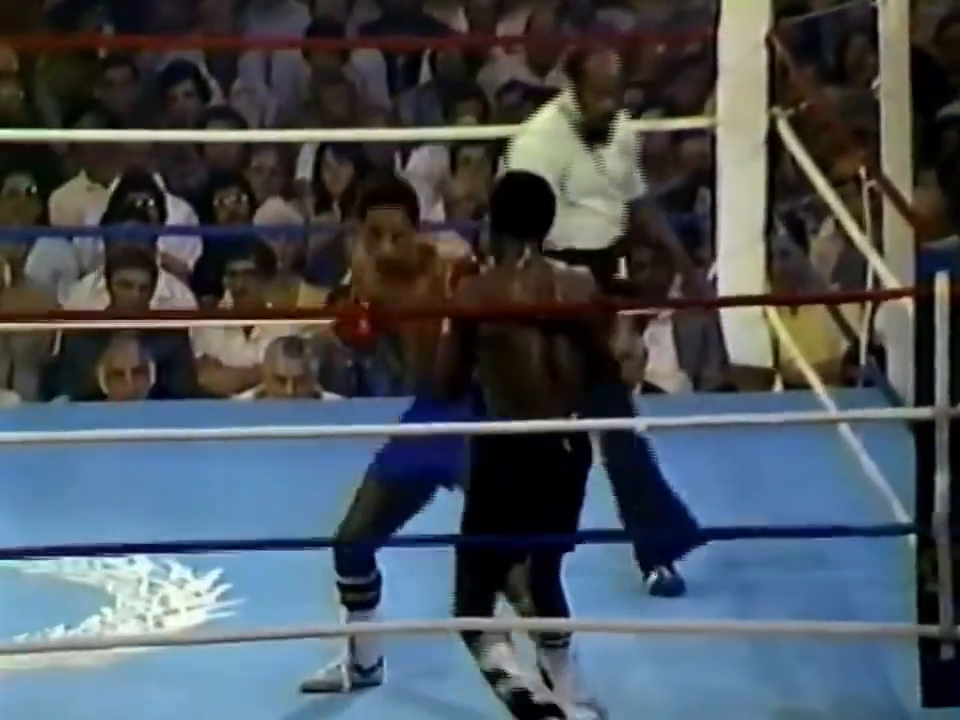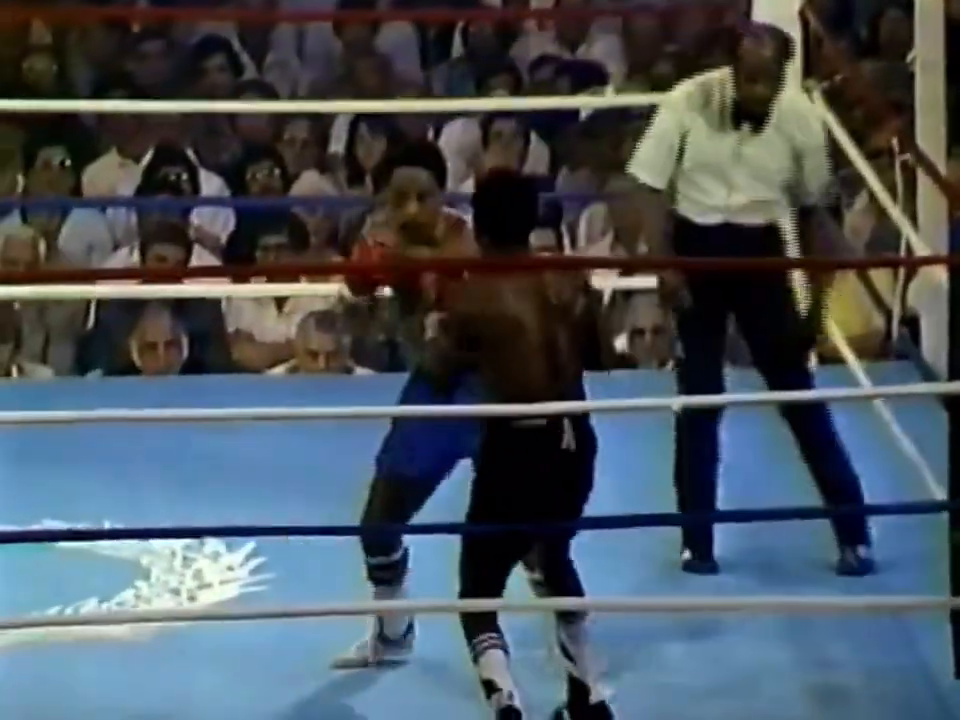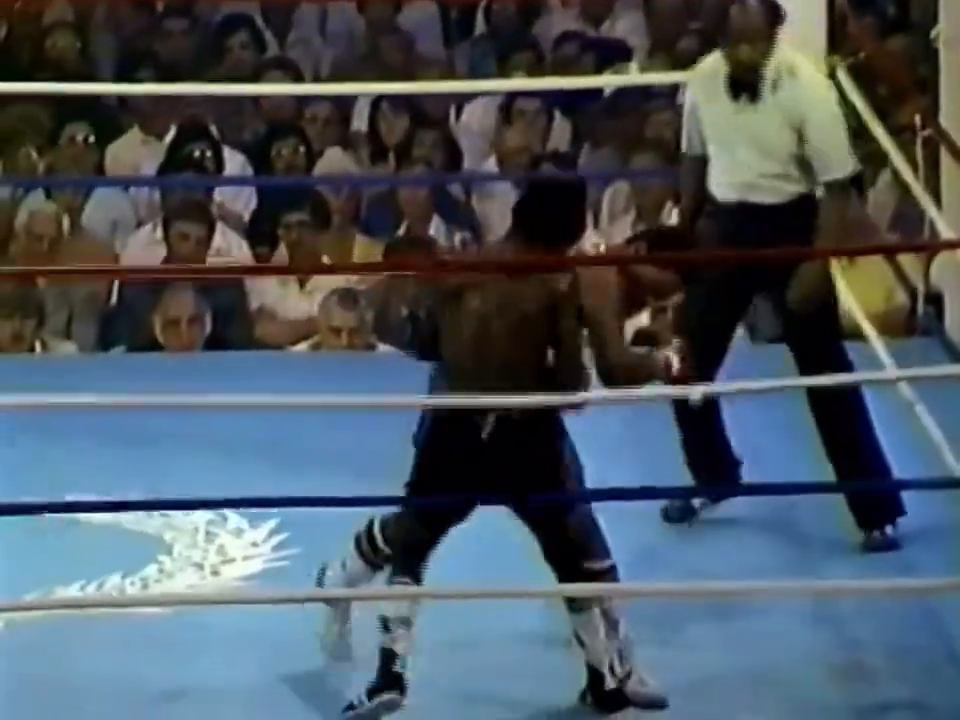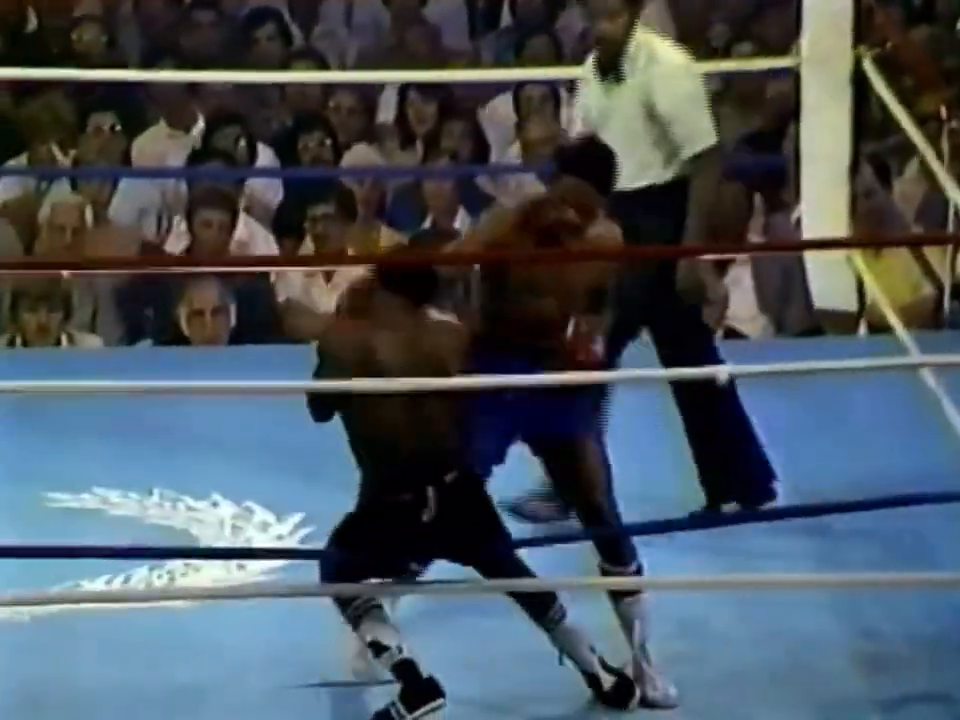
dt=0.5s
person 1, frame 1
left shoulder: (621, 130)
right shoulder: (540, 140)
left elbow: (634, 200)
left wrist: (676, 258)
left hip: (603, 271)
left knee: (601, 406)
right knee: (612, 409)
right ankle: (659, 548)
person 1, frame 2
left shoulder: (803, 118)
right shoulder: (688, 102)
left elbow: (812, 211)
right elbow: (651, 189)
left wrist: (816, 300)
right wrist: (663, 268)
left hip: (759, 252)
right hip: (694, 249)
left knee: (796, 389)
right knee: (698, 394)
left ankle: (852, 530)
right ankle: (696, 533)
person 1, frame 3
left shoulder: (807, 87)
right shoulder: (704, 78)
left elbow: (837, 187)
left wrist: (816, 265)
right wrist: (684, 234)
left hip: (788, 228)
right hip: (727, 227)
left knee: (825, 371)
right knee: (687, 357)
left ankle: (878, 510)
right ankle: (712, 476)
person 1, frame 4
left shoulder: (665, 67)
right shoulder: (594, 67)
left elbow: (704, 161)
left wrist: (693, 248)
left hip: (659, 215)
right hip: (621, 213)
right knee: (688, 355)
person 2, frame 1
left shoulder: (474, 294)
right shoulder: (580, 288)
left elbow: (448, 386)
right elbow: (603, 370)
left hip: (509, 454)
right hip: (569, 450)
left knee: (473, 605)
right knee: (545, 579)
person 2, frame 2
left shoulder: (468, 297)
right shoulder: (572, 280)
left elbow: (439, 378)
right elbow: (603, 358)
left wrist: (443, 330)
left hip: (514, 450)
right hip: (574, 444)
left knee: (478, 599)
right knee: (557, 564)
person 2, frame 3
left shoulder: (454, 269)
right shoulder: (560, 285)
left elbow: (421, 343)
right elbow: (617, 370)
right wrist: (659, 364)
left hip: (455, 433)
right hip: (523, 435)
left knee: (404, 546)
right knee: (573, 557)
left ankle: (389, 673)
person 2, frame 4
left shoulder: (341, 335)
right shoulder: (449, 337)
left elbow: (321, 409)
right elbow: (466, 416)
left hip: (390, 505)
right hip: (455, 494)
left knee: (339, 573)
right knee: (515, 577)
right ankle: (606, 679)
person 3, frame 1
left shoulder: (444, 271)
right shoulder: (366, 267)
right elbow: (361, 338)
right wrist: (352, 330)
left hip: (470, 415)
right hip: (426, 413)
right knee: (352, 542)
right ankle: (363, 662)
person 3, frame 2
left shoulder: (464, 242)
right shoulder: (379, 233)
right elbow: (358, 304)
right wrist: (363, 280)
left hip: (482, 387)
right hip: (428, 386)
right knee: (377, 526)
right ankle: (392, 634)
person 3, frame 3
left shoulder: (593, 264)
right shoulder: (602, 277)
right elbow: (614, 373)
right wrist: (669, 362)
left hip: (522, 389)
left knee: (574, 521)
right knee: (425, 518)
left ankle: (617, 657)
person 3, frame 4
left shoulder: (607, 242)
right shoulder: (509, 226)
left wrist: (588, 339)
left hip: (557, 377)
right hip: (491, 370)
left knee: (606, 521)
left ankle: (640, 660)
